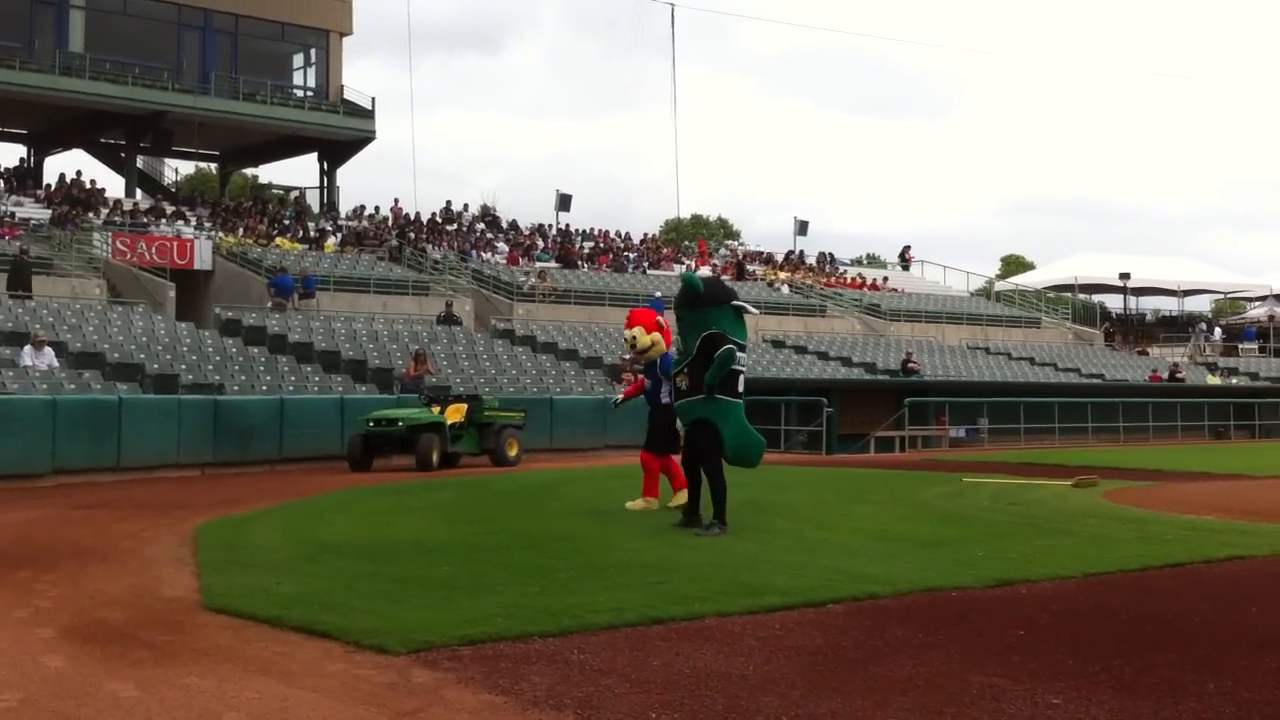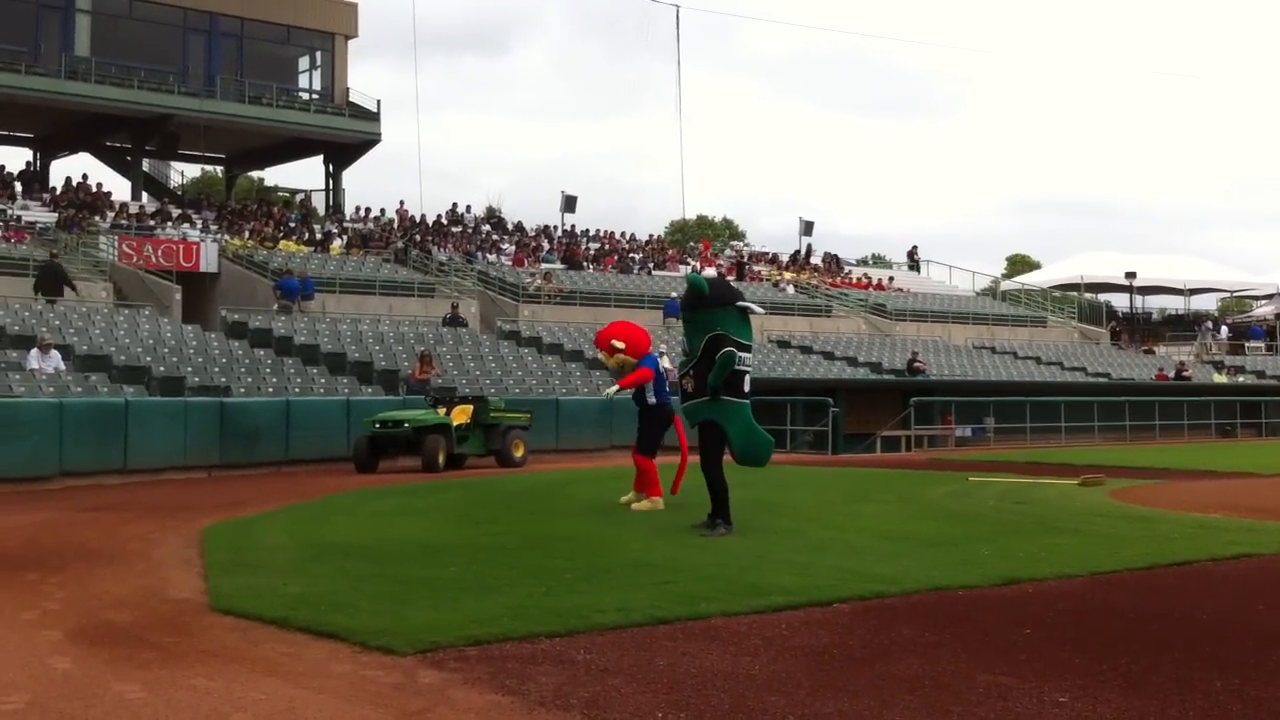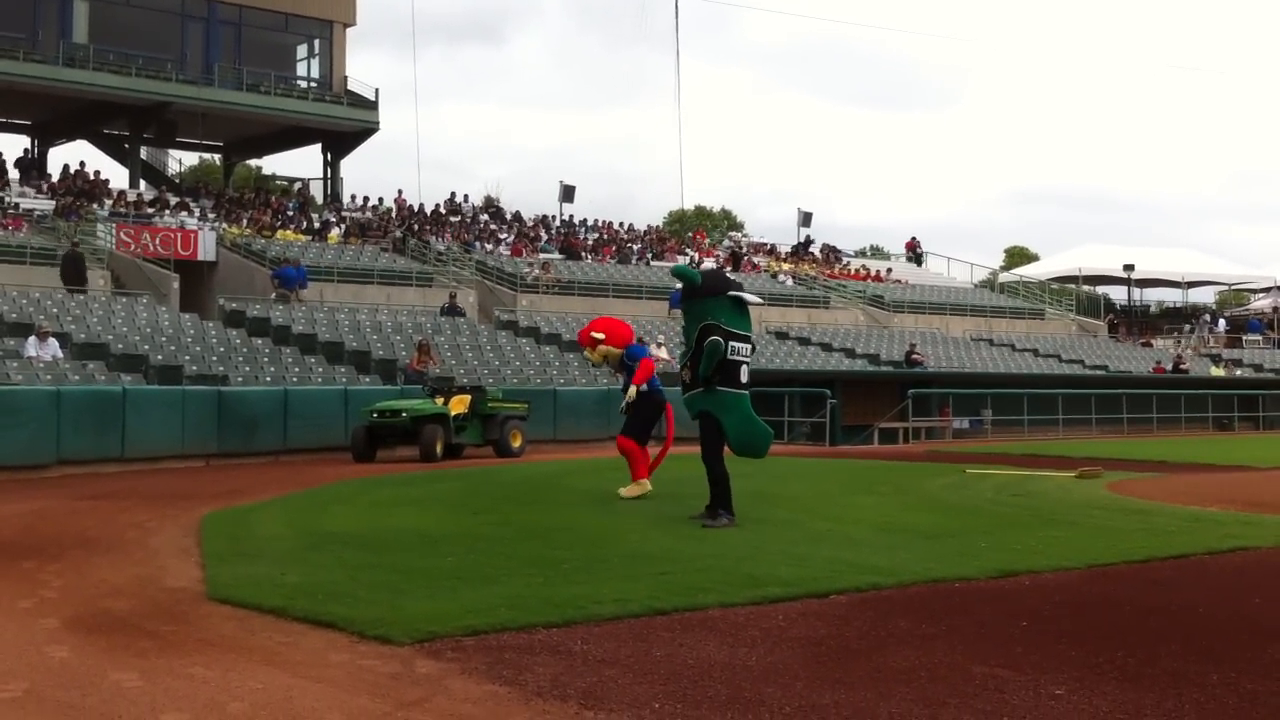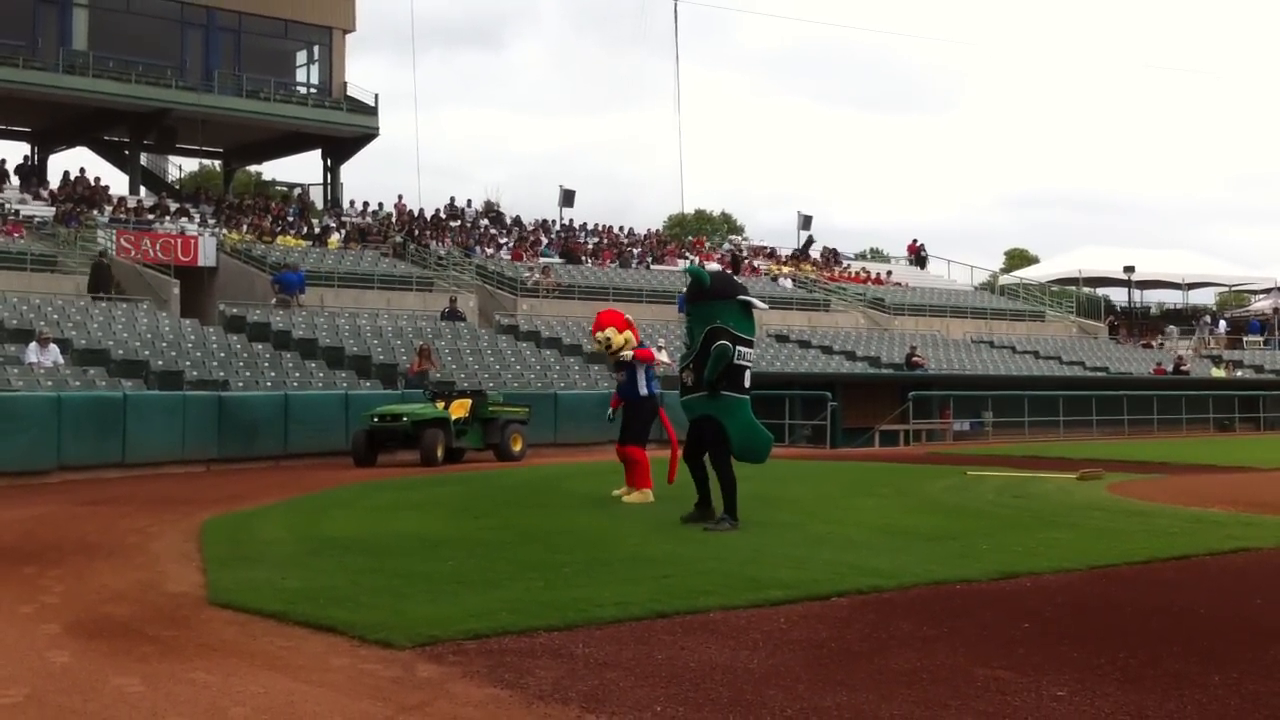
dt=0.4s
person 1, frame 1
left shoulder: (712, 336)
right shoulder: (707, 334)
left elbow: (728, 353)
left wrist: (709, 382)
left hip: (711, 409)
right hip: (701, 410)
left knee: (711, 464)
right knee: (690, 460)
left ankle: (720, 521)
right ankle: (692, 514)
person 1, frame 2
left shoulder: (716, 337)
right shoulder: (715, 333)
left elbow: (728, 356)
left wrist: (712, 384)
left hip: (718, 409)
right hip: (711, 410)
left knee: (711, 465)
right knee: (708, 465)
left ankle: (725, 521)
right ankle: (716, 516)
person 1, frame 3
left shoulder: (710, 326)
right shoulder: (731, 324)
left elbow: (714, 346)
left wrist: (705, 375)
left hip: (716, 399)
right hip: (722, 399)
left knee: (712, 455)
right knee: (711, 454)
left ankle: (727, 512)
right ankle: (715, 507)
person 1, frame 4
left shoulder: (716, 330)
right shoulder: (730, 327)
left elbow: (723, 350)
left wrist: (709, 379)
left hip: (718, 405)
right hip: (709, 405)
left knee: (719, 459)
right knee: (691, 454)
left ankle: (730, 516)
right ankle: (704, 507)
person 2, frame 1
left shoulder: (666, 361)
right shoulder: (650, 361)
right elbow: (645, 383)
right wrist: (625, 394)
left hip: (666, 412)
right hip: (659, 411)
left knee: (649, 454)
right knee: (662, 455)
left ankle: (650, 498)
right ankle: (682, 491)
person 2, frame 2
left shoulder: (647, 360)
right shoulder: (647, 359)
left elbow: (645, 375)
left wrist: (618, 385)
left hip: (657, 412)
right hip: (653, 411)
left knee: (643, 455)
right knee: (639, 453)
left ankle: (655, 497)
right ankle: (639, 492)
person 2, frame 3
left shoulder: (632, 350)
right shoulder: (624, 355)
left elbow: (648, 364)
left wrist: (634, 386)
right wrist: (628, 399)
left hip: (649, 400)
right hip: (644, 401)
left knee: (625, 440)
right knee: (637, 443)
left ankle: (641, 481)
right ankle: (639, 482)
person 2, frame 4
left shoulder: (636, 352)
right shoulder: (617, 359)
left elbow: (650, 356)
left wrist: (633, 353)
right wrist: (613, 406)
left hip: (644, 405)
right hip: (631, 406)
left knee: (634, 447)
right knee: (622, 448)
left ankle: (645, 490)
right ankle: (631, 486)
